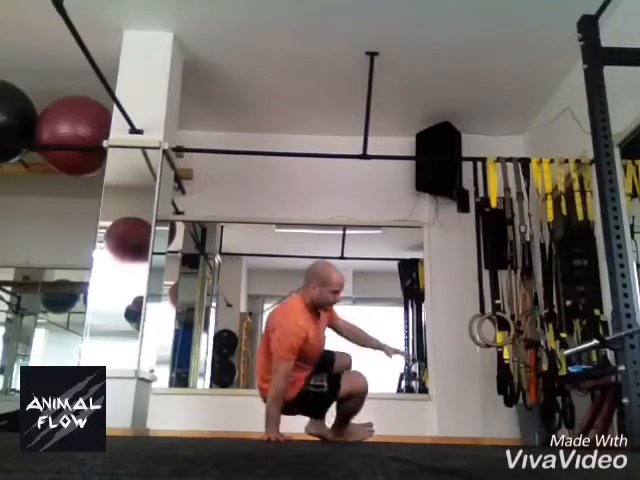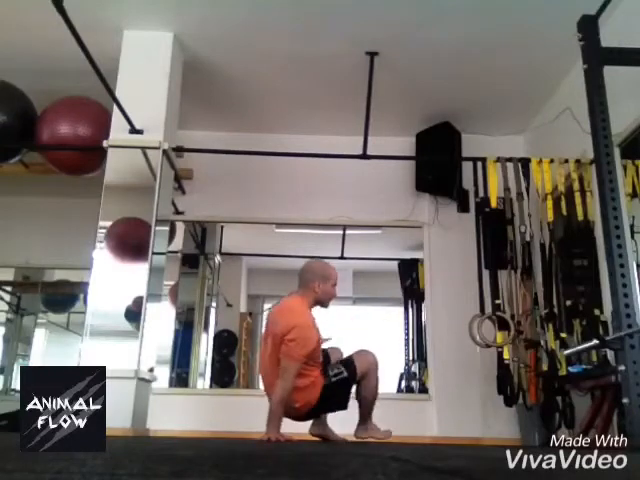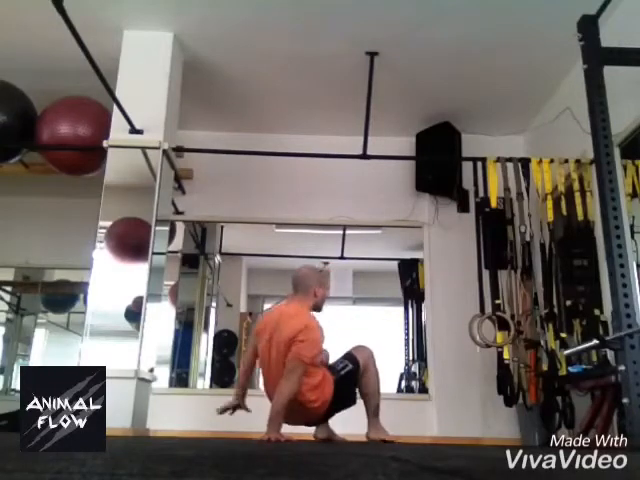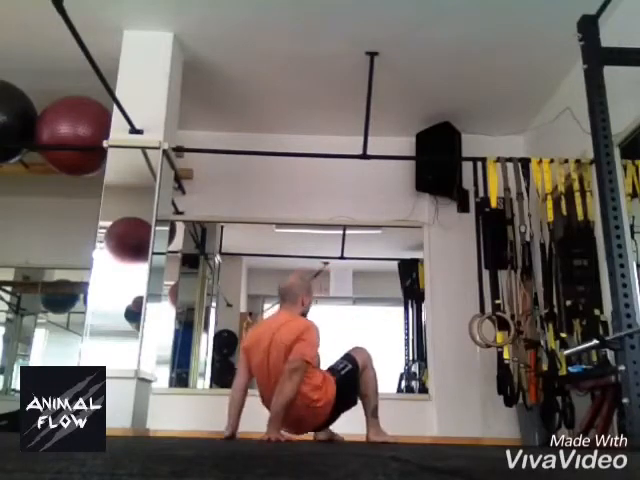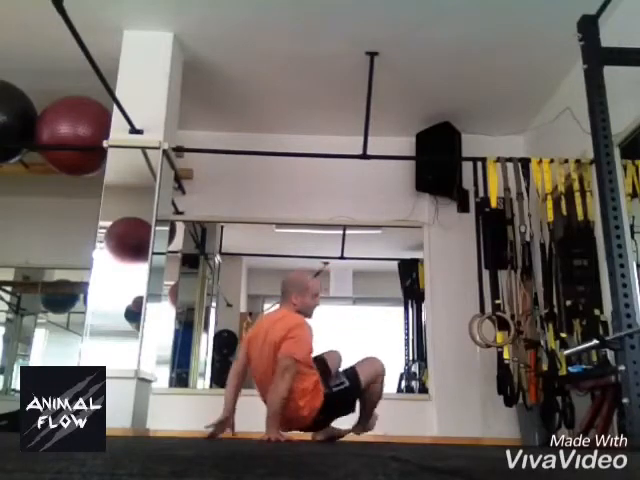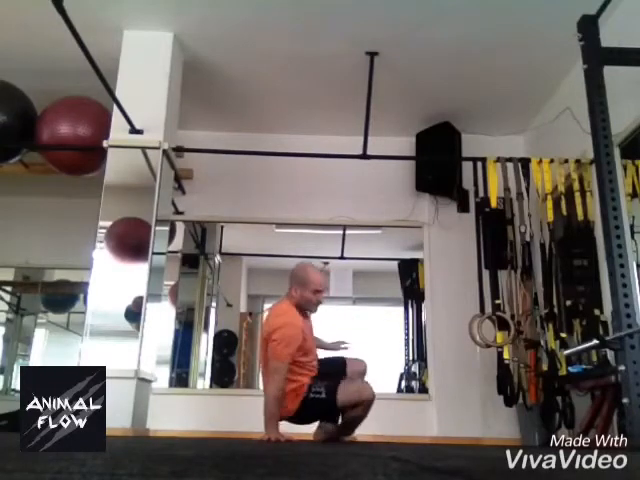
dt=0.2s
person 1, frame 1
left shoulder: (318, 307)
right shoulder: (292, 322)
left elbow: (345, 328)
right elbow: (279, 379)
left wrist: (383, 346)
right wrist: (272, 431)
right hip: (290, 390)
left knee: (344, 361)
right knee: (358, 384)
left ankle: (317, 423)
right ankle: (339, 429)
person 1, frame 2
left shoulder: (285, 306)
right shoulder: (302, 323)
right elbow: (285, 379)
right wrist: (272, 429)
left hip: (284, 396)
right hip: (301, 400)
left knee: (335, 354)
right knee: (367, 359)
left ankle: (319, 424)
right ankle: (365, 427)
person 1, frame 3
left shoulder: (268, 316)
right shoulder: (308, 326)
left elbow: (248, 360)
right elbow: (290, 380)
left wrist: (239, 397)
right wrist: (273, 429)
left hip: (292, 410)
right hip: (313, 406)
right knee: (364, 354)
left ankle: (323, 428)
right ankle: (374, 428)
person 1, frame 4
left shoulder: (253, 333)
right shoulder: (305, 328)
left elbow: (239, 383)
right elbow: (289, 380)
left wrist: (231, 429)
right wrist: (272, 429)
right hip: (317, 409)
right knee: (362, 355)
left ankle: (321, 429)
right ankle: (374, 429)
person 1, frame 5
left shoulder: (258, 326)
right shoulder: (298, 326)
left elbow: (236, 372)
right elbow: (283, 376)
left wrist: (227, 415)
right wrist: (272, 429)
right hip: (309, 411)
left knee: (334, 357)
right knee: (375, 366)
left ankle: (322, 428)
right ankle: (363, 423)
person 1, frame 6
left shoulder: (300, 305)
right shoulder: (288, 323)
right elbow: (273, 379)
left wrist: (324, 345)
right wrist: (271, 429)
right hip: (296, 398)
left knee: (358, 367)
right knee: (365, 393)
left ankle: (328, 426)
right ankle: (335, 433)
